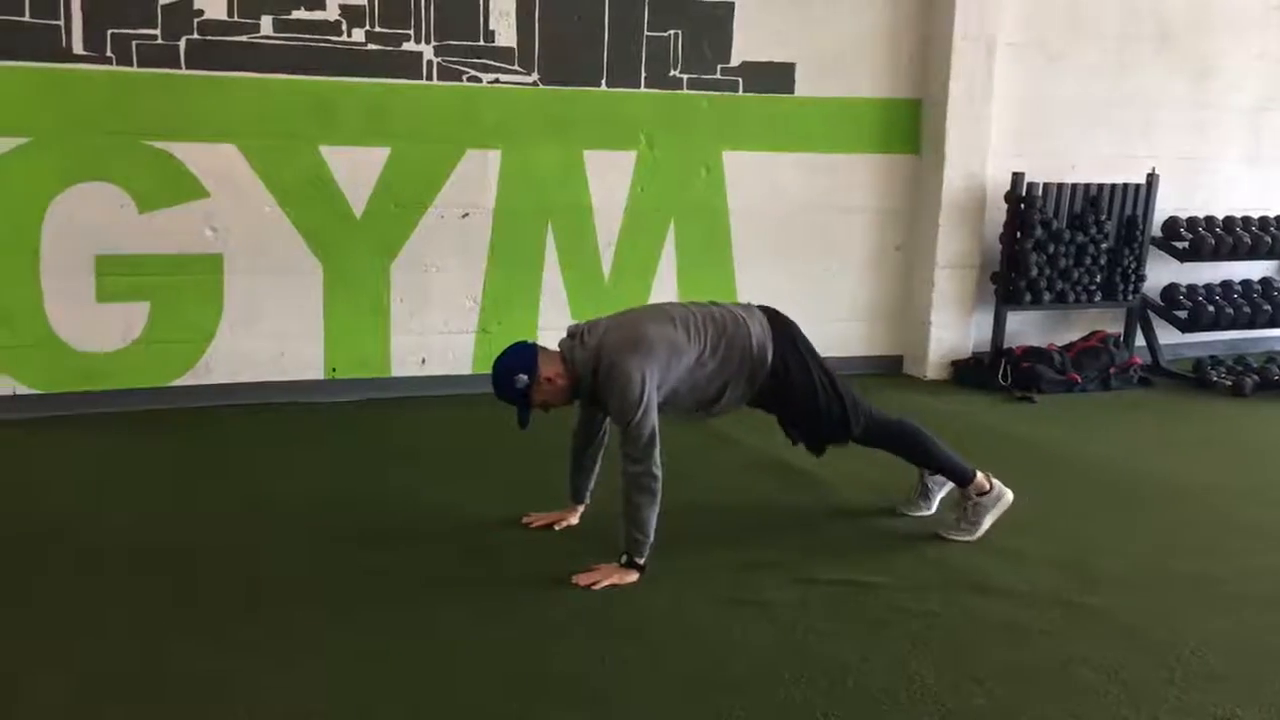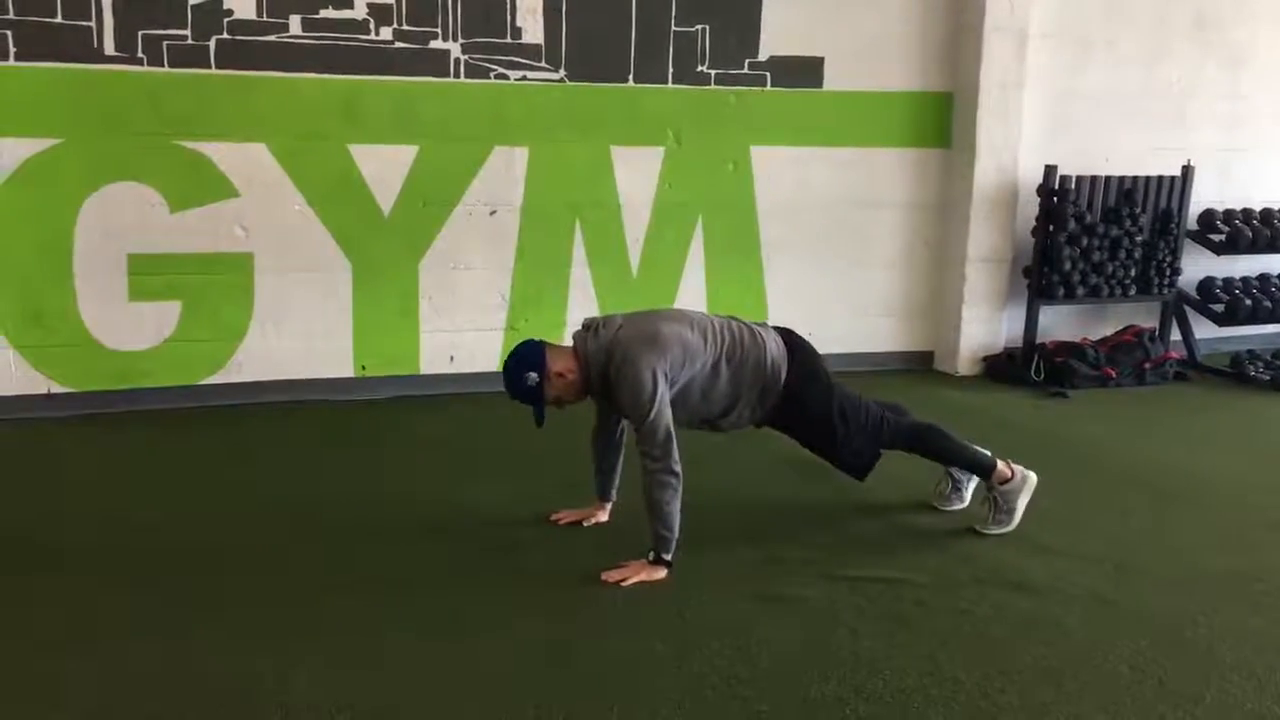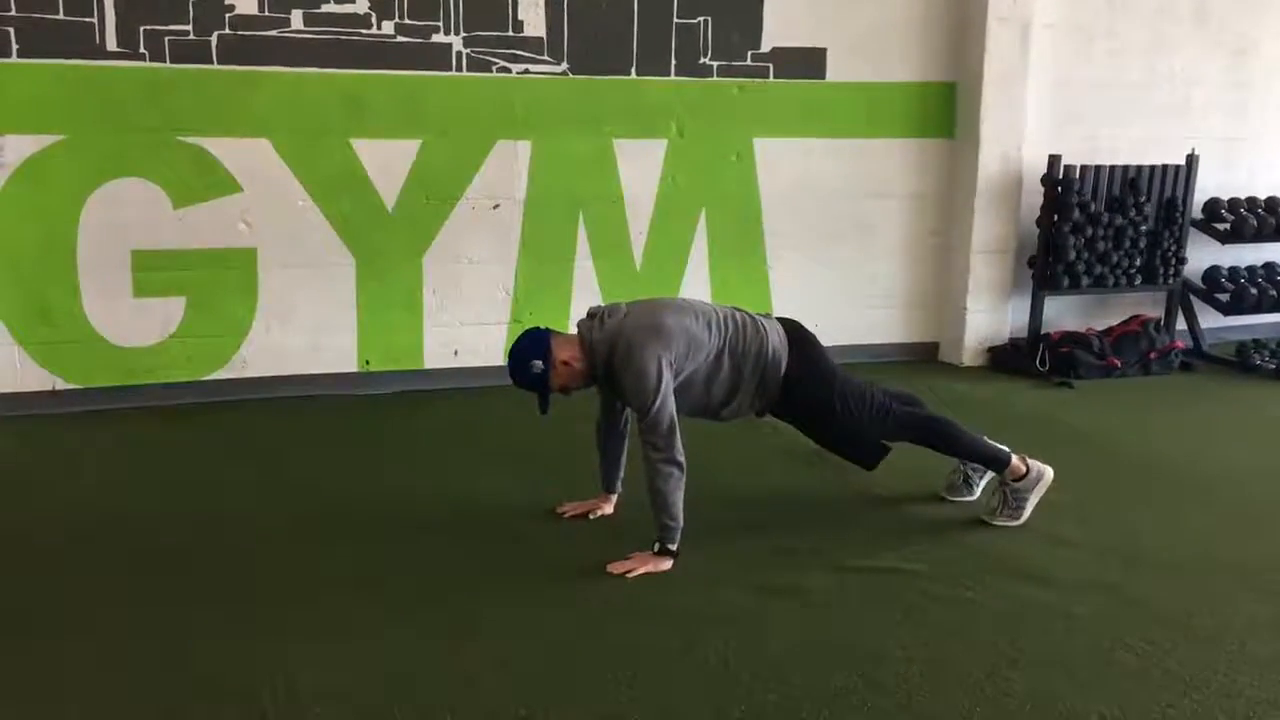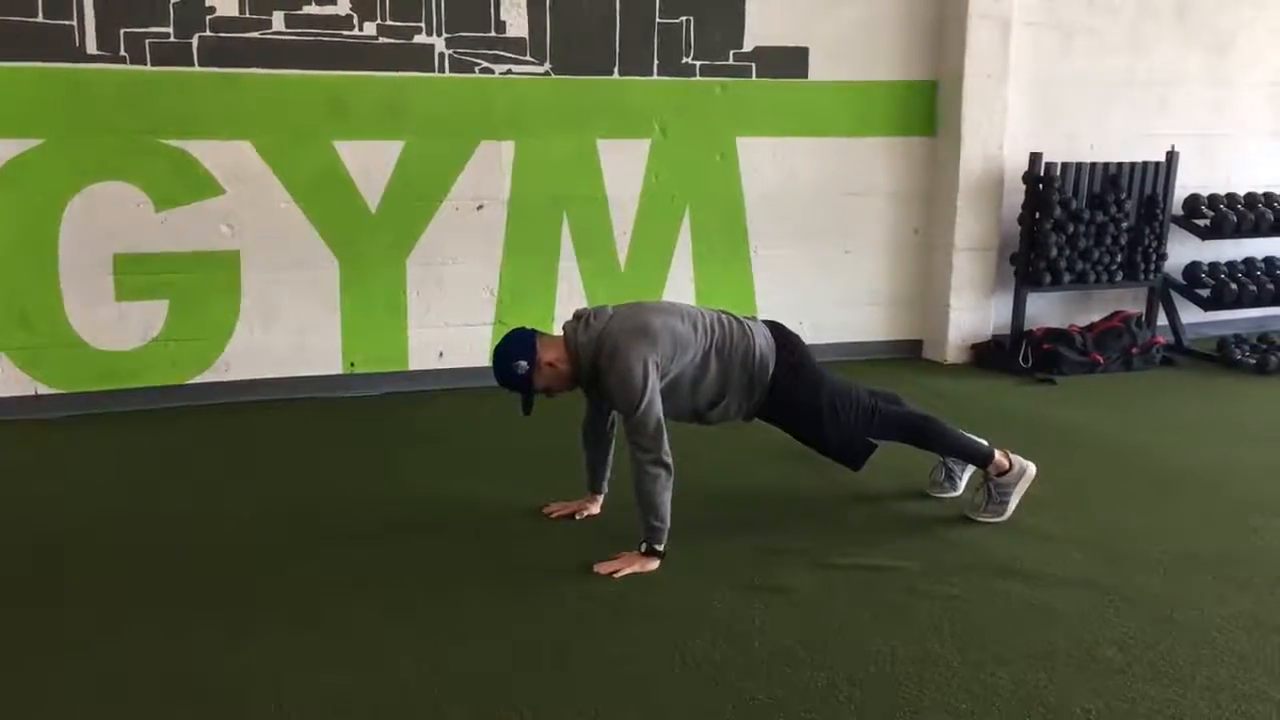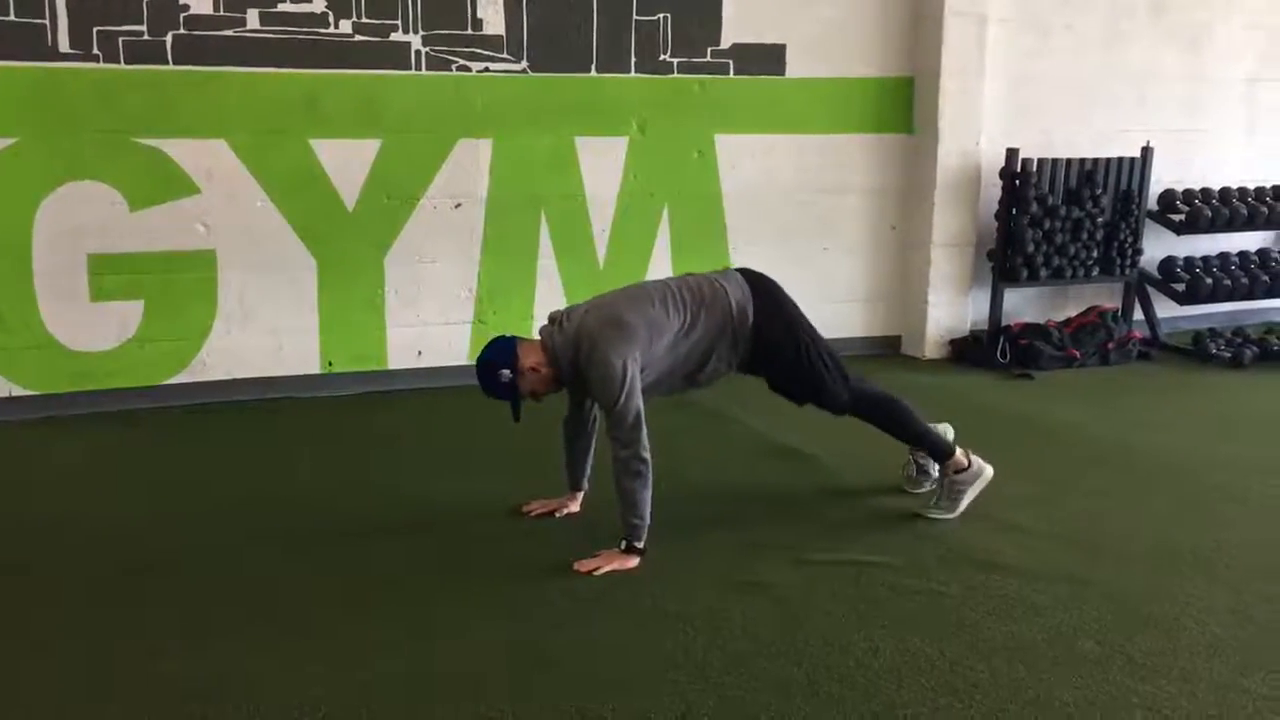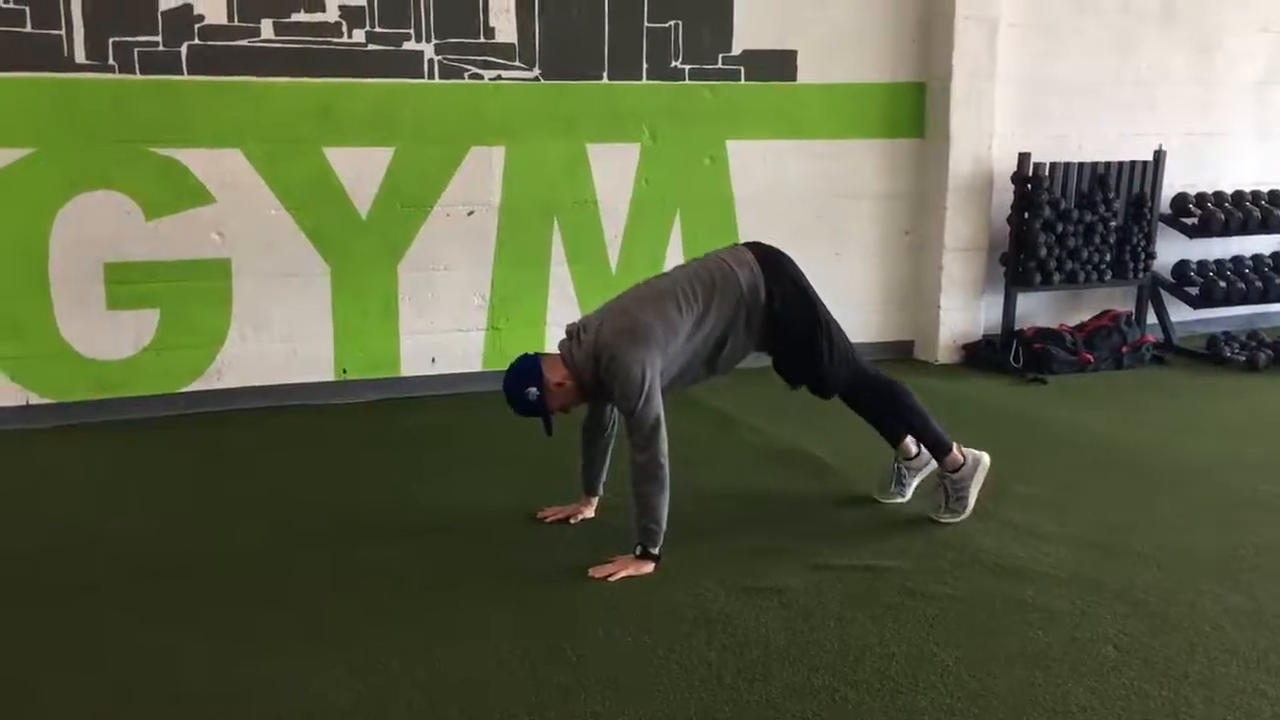
dt=0.5s
person 1, frame 1
left shoulder: (621, 369)
right shoulder: (584, 355)
left elbow: (643, 466)
right elbow: (590, 432)
left wrist: (633, 562)
right wrist: (575, 506)
left hip: (766, 348)
right hip: (748, 340)
left knee: (859, 423)
right knee: (844, 417)
left ankle: (980, 488)
right ankle: (933, 471)
person 1, frame 2
left shoulder: (632, 365)
right shoulder: (599, 351)
left elbow: (661, 462)
right elbow: (609, 429)
left wrist: (660, 559)
right wrist: (602, 503)
left hip: (780, 375)
right hip: (765, 367)
left knee: (878, 430)
right knee: (870, 420)
left ankle: (1003, 475)
right ankle: (962, 463)
person 1, frame 3
left shoulder: (636, 354)
right shoulder: (602, 338)
left elbow: (664, 451)
right elbow: (613, 419)
left wrist: (665, 549)
right wrist: (608, 495)
left hip: (784, 366)
right hip: (768, 359)
left knee: (886, 419)
right knee: (879, 409)
left ankle: (1019, 471)
right ankle: (976, 456)
person 1, frame 4
left shoulder: (621, 356)
right shoulder: (590, 342)
left elbow: (651, 452)
right elbow: (599, 420)
left wrist: (652, 549)
right wrist: (594, 495)
left hip: (771, 371)
right hip: (755, 359)
left knee: (871, 418)
right knee: (866, 408)
left ankle: (1002, 466)
right ankle: (956, 452)
person 1, frame 5
left shoulder: (601, 352)
right shoulder: (568, 340)
left elbow: (631, 447)
right elbow: (581, 415)
left wrist: (633, 547)
right wrist: (575, 493)
left hip: (752, 314)
right hip: (734, 308)
left knee: (844, 393)
right knee: (833, 389)
left ankle: (961, 464)
right ankle: (927, 439)
person 1, frame 6
left shoulder: (623, 361)
right shoulder: (588, 348)
left elbow: (650, 452)
right elbow: (600, 422)
left wrist: (648, 554)
right wrist: (588, 499)
left hip: (765, 286)
right hip: (745, 279)
left knee: (850, 375)
right knee: (836, 374)
left ankle: (956, 461)
right ankle: (909, 453)
